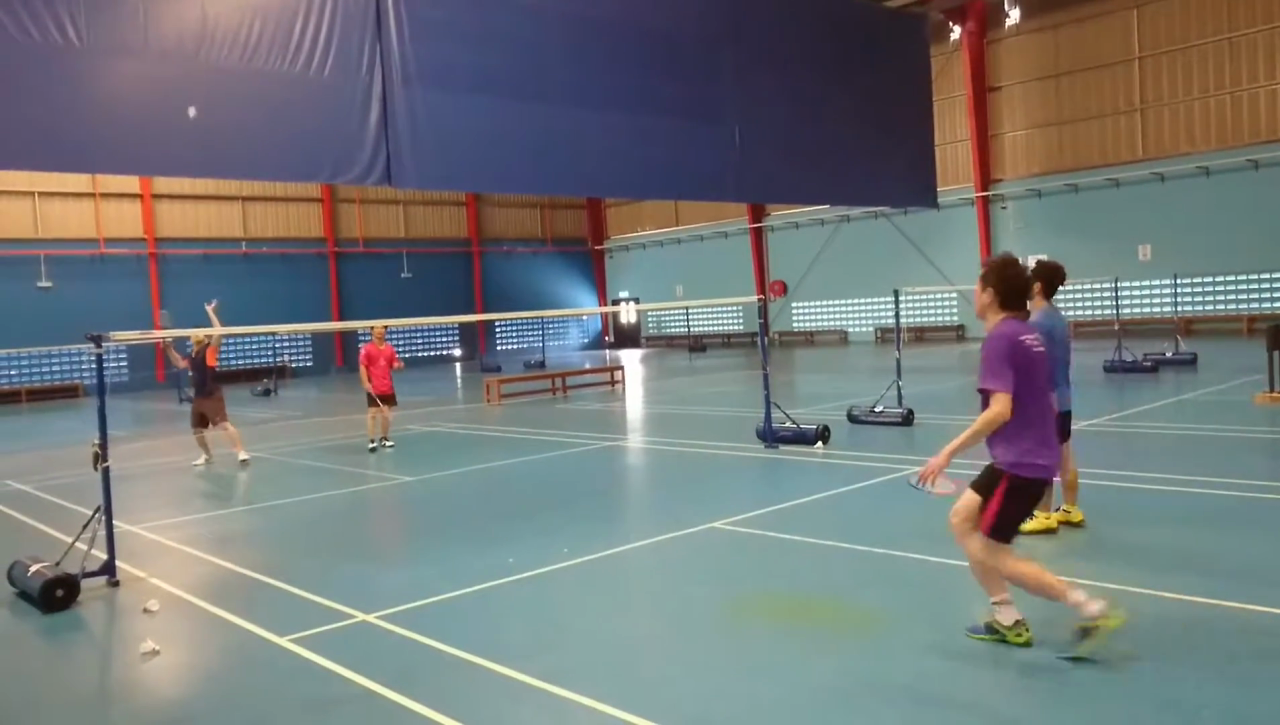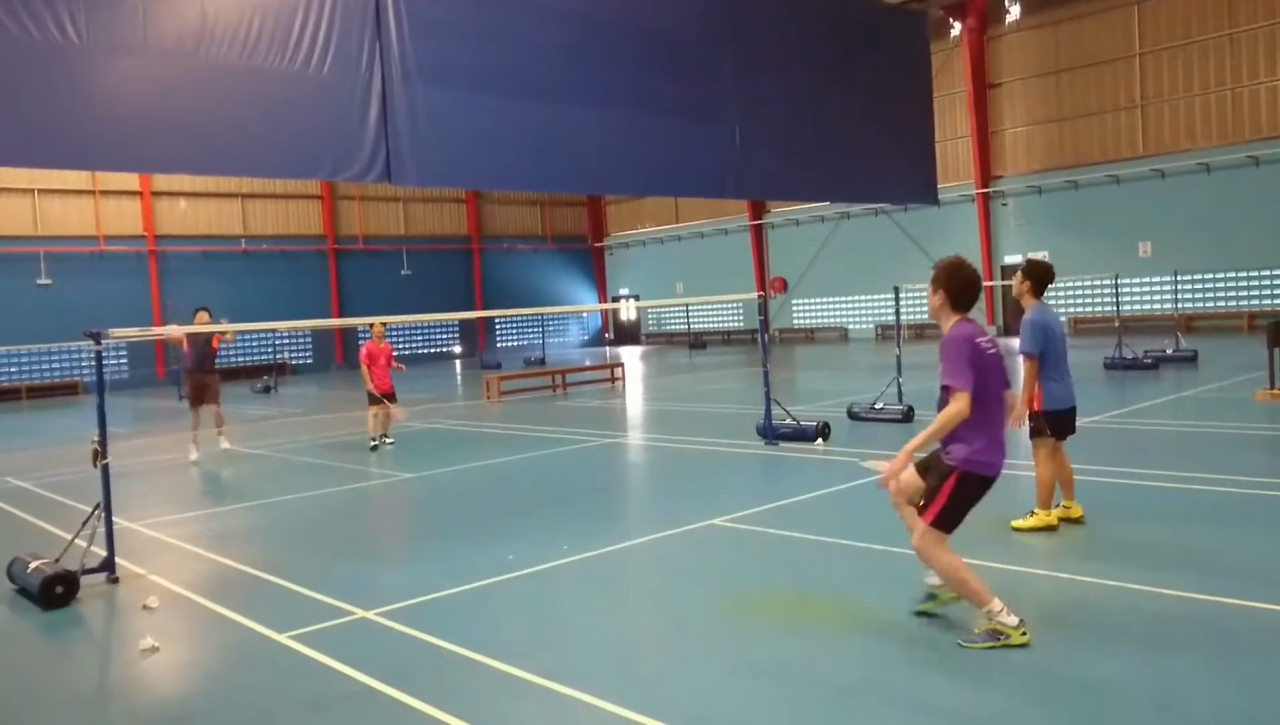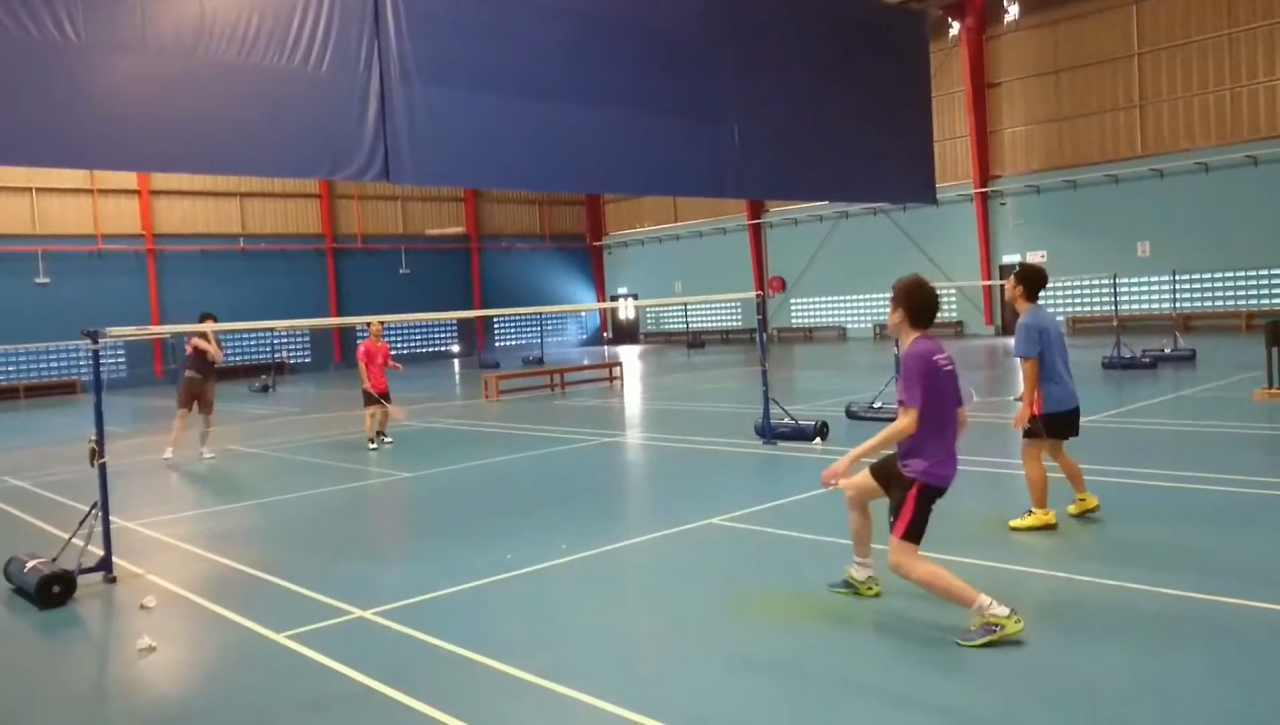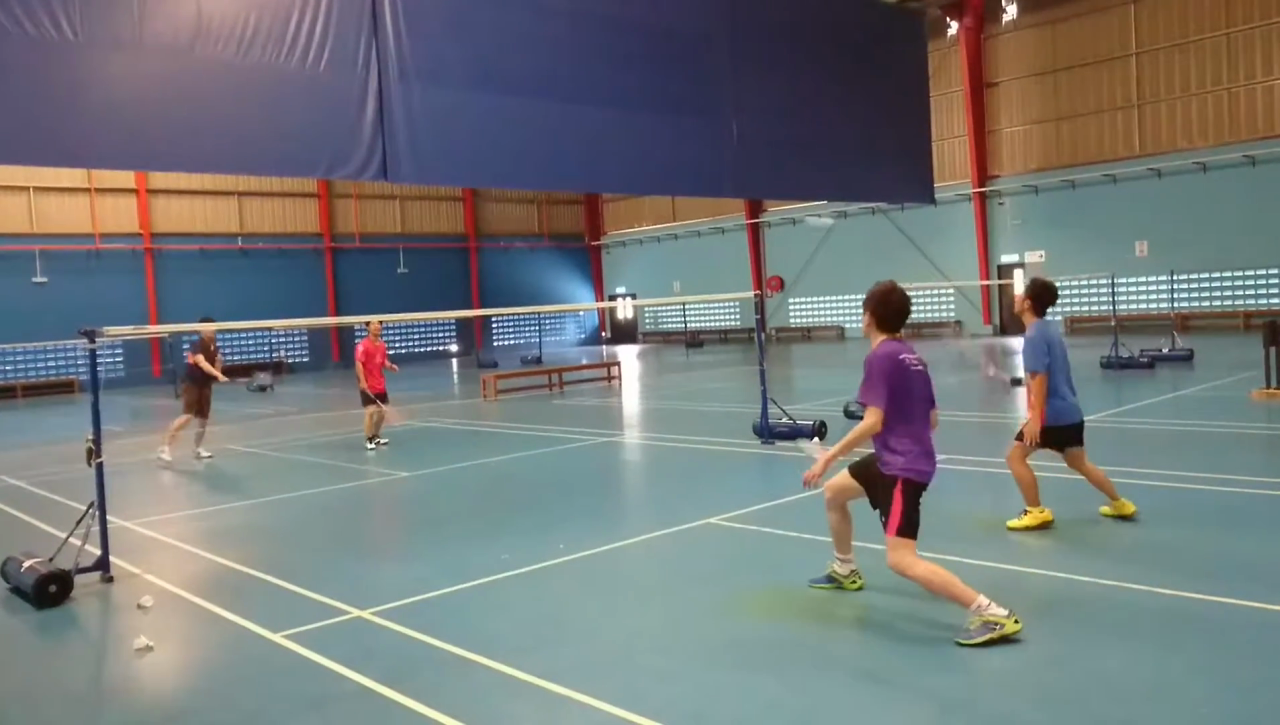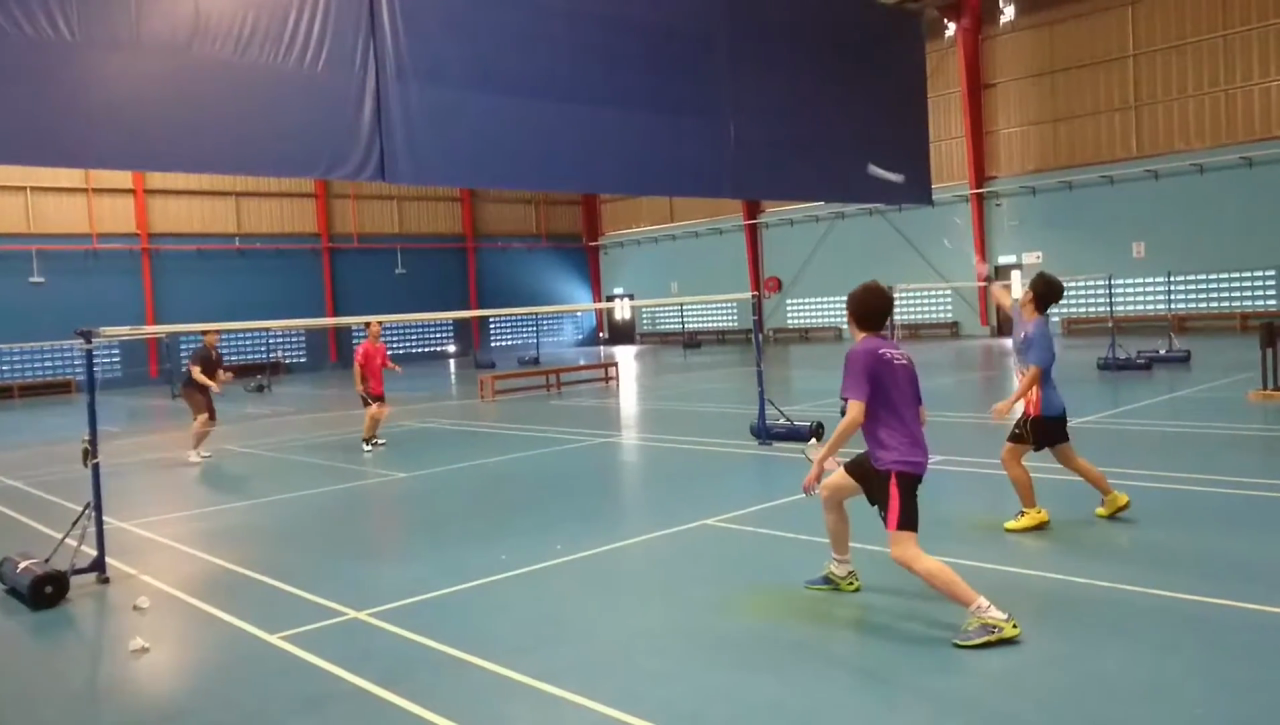
dt=0.2s
person 1, frame 1
left shoulder: (1000, 338)
right shoulder: (1029, 335)
left elbow: (1001, 410)
right elbow: (1048, 404)
left wrist: (947, 453)
left hip: (1020, 463)
right hip: (1033, 458)
left knee: (988, 553)
right knee: (960, 520)
left ankle: (1089, 608)
right ankle: (1007, 619)
person 1, frame 2
left shoulder: (957, 338)
right shoulder: (980, 336)
left elbow: (959, 408)
right elbow: (1008, 403)
left wrist: (907, 452)
left hip: (968, 460)
right hip: (976, 455)
left knee: (926, 543)
right knee: (899, 492)
left ankle: (1005, 622)
right ankle: (942, 583)
person 1, frame 3
left shoulder: (915, 355)
right shoulder: (937, 352)
left elbow: (907, 423)
right elbow: (960, 418)
left wrist: (850, 458)
left hip: (922, 470)
right hip: (914, 463)
left knee: (901, 560)
right knee: (853, 491)
left ankle: (997, 615)
right ankle: (861, 575)
person 1, frame 4
left shoulder: (880, 357)
right shoulder: (910, 355)
left elbow: (873, 423)
right elbow: (931, 419)
left wrist: (827, 458)
left hip: (902, 468)
right hip: (891, 459)
left knee: (901, 560)
right knee: (833, 492)
left ankle: (993, 613)
right ankle: (845, 570)
person 1, frame 5
left shoulder: (860, 353)
right shoulder: (897, 353)
left elbow: (855, 416)
right elbow: (920, 416)
left wrist: (820, 460)
left hip: (896, 462)
right hip: (886, 455)
left knee: (905, 553)
right knee: (829, 492)
left ankle: (991, 617)
right ankle: (842, 572)
person 2, frame 1
left shoulder: (1039, 320)
right shoulder: (1057, 317)
right hip: (1061, 399)
right knee: (1063, 456)
left ankle: (1043, 517)
right ankle: (1071, 510)
person 2, frame 2
left shoulder: (1032, 318)
right shoulder: (1050, 314)
left elbow: (1032, 364)
left wrist: (1024, 402)
left hip: (1046, 399)
right hip: (1064, 396)
left knee: (1043, 456)
right knee: (1056, 452)
left ankle: (1043, 514)
right ankle: (1070, 506)
person 2, frame 3
left shoulder: (1027, 322)
right shoulder: (1045, 317)
left elbow: (1031, 366)
left wrist: (1026, 404)
right wrist: (1028, 396)
left hip: (1047, 401)
right hip: (1066, 398)
left knee: (1031, 455)
right knee: (1056, 451)
left ankle: (1041, 513)
right ankle: (1084, 498)
person 2, frame 4
left shoulder: (1034, 336)
right shoulder: (1048, 329)
left elbow: (1040, 379)
left wrist: (1034, 417)
right wrist: (1023, 382)
left hip: (1051, 413)
right hip: (1070, 411)
left knee: (1015, 456)
right knee: (1078, 462)
left ankle: (1036, 512)
right ankle: (1119, 504)
person 2, frame 5
left shoulder: (1036, 331)
right shoulder: (1026, 321)
left elbow: (1034, 372)
right elbow: (1005, 301)
left wrist: (1011, 401)
right wrist: (988, 278)
left hip: (1040, 407)
right hip: (1052, 406)
left knee: (1010, 457)
right knee: (1069, 459)
left ankle: (1033, 513)
right ankle: (1113, 498)
